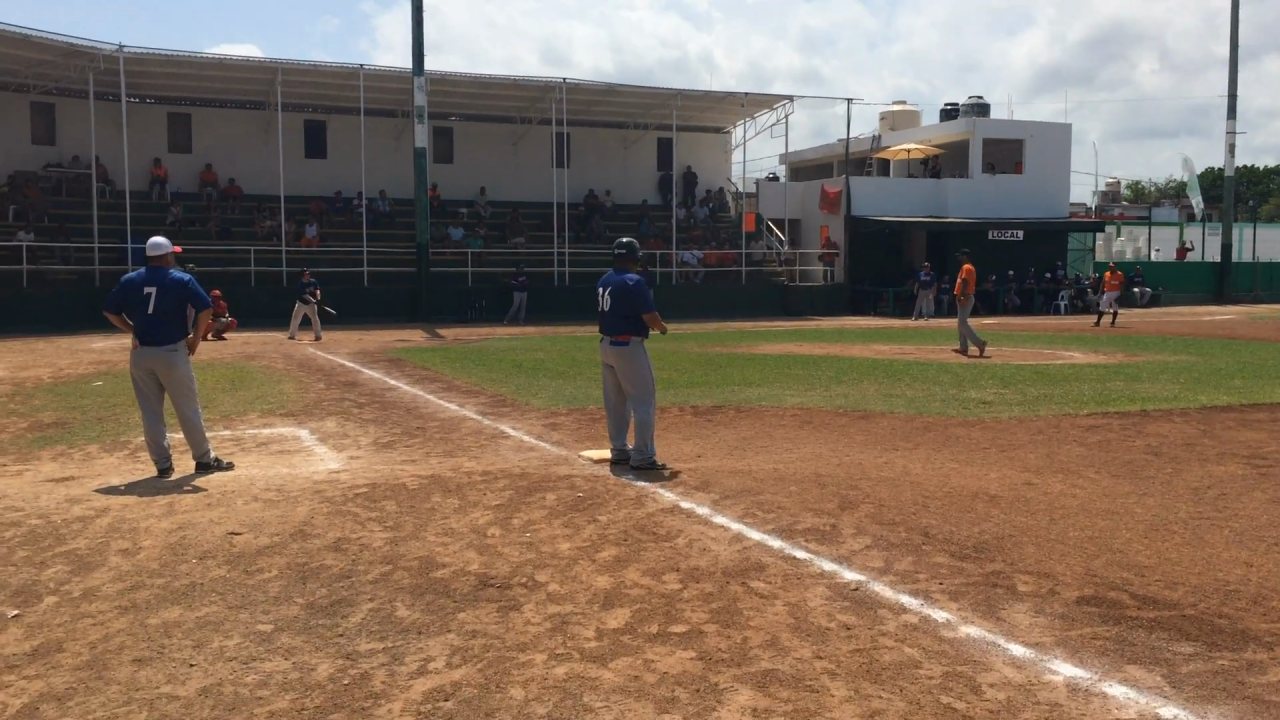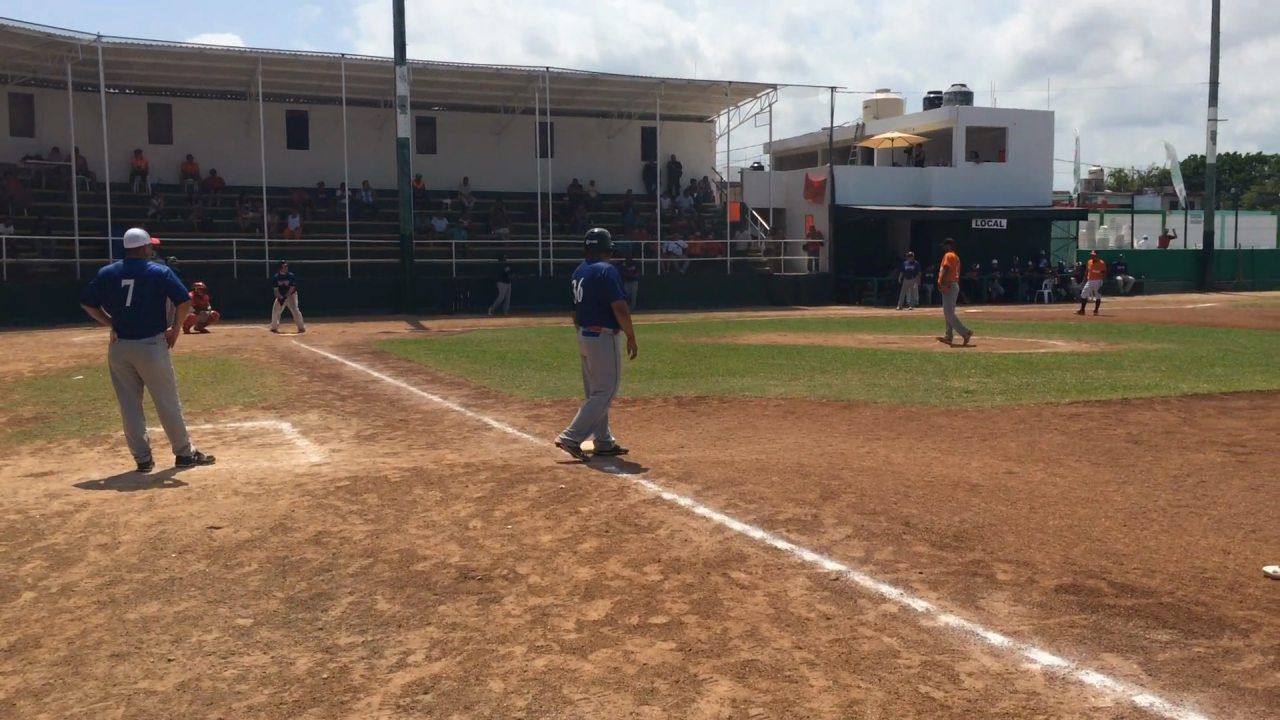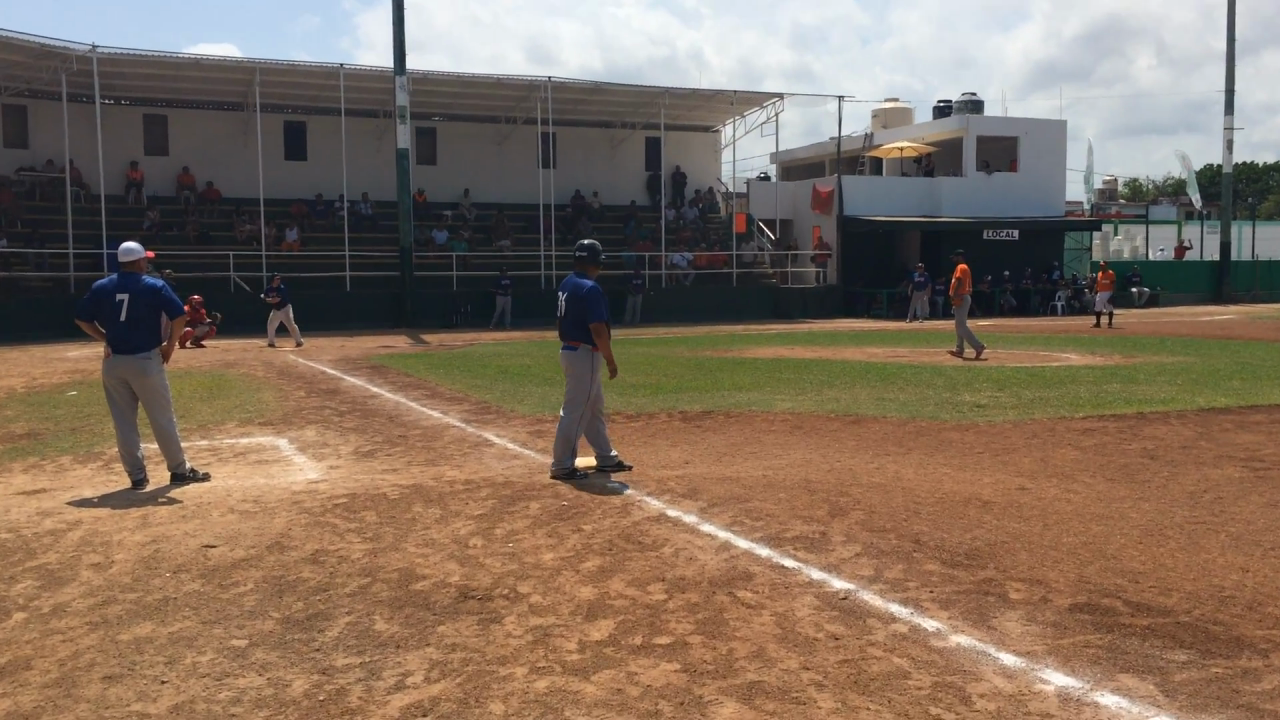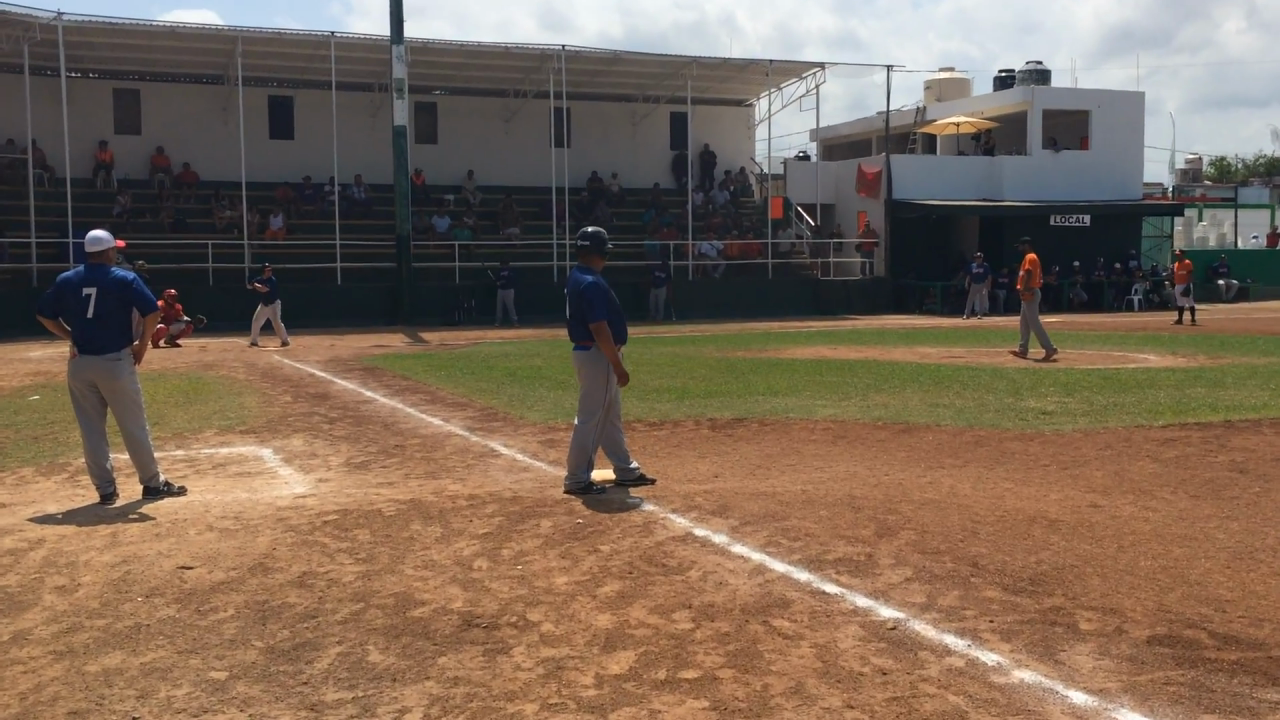
dt=0.5s
person 1, frame 1
left shoulder: (129, 281)
right shoulder: (181, 280)
left elbow: (110, 311)
right elbow: (205, 309)
left wrist: (133, 331)
right wrist: (196, 338)
left hip: (141, 354)
right hip: (172, 352)
left knee: (150, 412)
right knee: (188, 409)
left ankle: (162, 464)
right ankle: (204, 459)
person 1, frame 2
left shoulder: (107, 273)
right shoulder: (159, 272)
left elbow: (87, 304)
right elbow: (184, 300)
left wrist: (111, 324)
right wrist: (175, 329)
left hip: (119, 347)
right hip: (151, 345)
left knee: (130, 406)
right knee: (168, 402)
left ankle: (143, 458)
right ankle: (184, 453)
person 1, frame 3
left shoulder: (101, 287)
right shoulder: (154, 286)
left elbow: (81, 319)
right elbow: (179, 316)
left wrist: (105, 339)
right wrist: (170, 344)
left hip: (113, 362)
right hip: (146, 360)
left knee: (124, 423)
right knee: (162, 419)
left ankle: (137, 476)
right ankle: (179, 470)
person 1, frame 4
left shoulder: (66, 280)
right shoulder: (125, 279)
left elbow: (44, 315)
right elbow: (152, 312)
left wrist: (72, 337)
right wrist: (142, 343)
left hip: (80, 364)
right hip: (115, 362)
left knee: (91, 430)
right knee: (134, 426)
left ankle: (106, 489)
right ankle: (153, 483)
person 2, frame 1
left shoulder: (604, 280)
right shoulder: (633, 281)
right elbow: (651, 317)
right wrist: (660, 326)
left hip: (607, 345)
right hip: (628, 347)
left knee: (615, 402)
right knee: (643, 401)
left ankle: (620, 451)
right ankle: (642, 456)
person 2, frame 2
left shoulder: (578, 272)
right shoulder: (606, 270)
right elbow: (620, 308)
right wrist: (631, 337)
left hip: (584, 336)
right hip: (602, 337)
left knee: (596, 392)
right knee: (604, 392)
left ankle: (603, 442)
right ankle: (571, 437)
person 2, frame 3
left shoulder: (567, 283)
right shoulder: (589, 288)
right elbow: (598, 329)
right wrist: (610, 360)
left hip: (572, 350)
right hip: (584, 354)
left knee: (593, 408)
right knee: (575, 411)
left ankle: (606, 458)
right ankle: (562, 466)
person 2, frame 4
left shoulder: (578, 277)
right shoulder: (591, 283)
right elbow: (599, 329)
right wrist: (618, 365)
left hip: (590, 353)
right hip: (597, 356)
left knee: (610, 416)
right knee: (591, 418)
left ankle: (626, 470)
right ankle: (577, 479)
